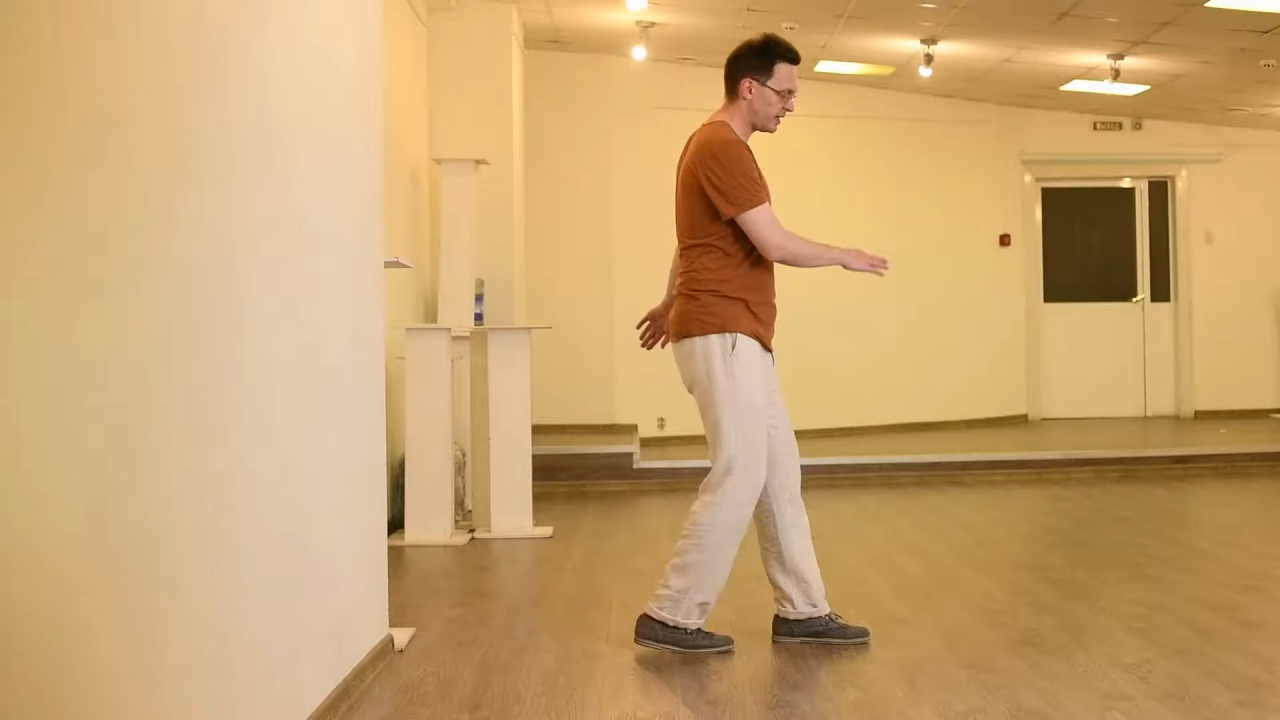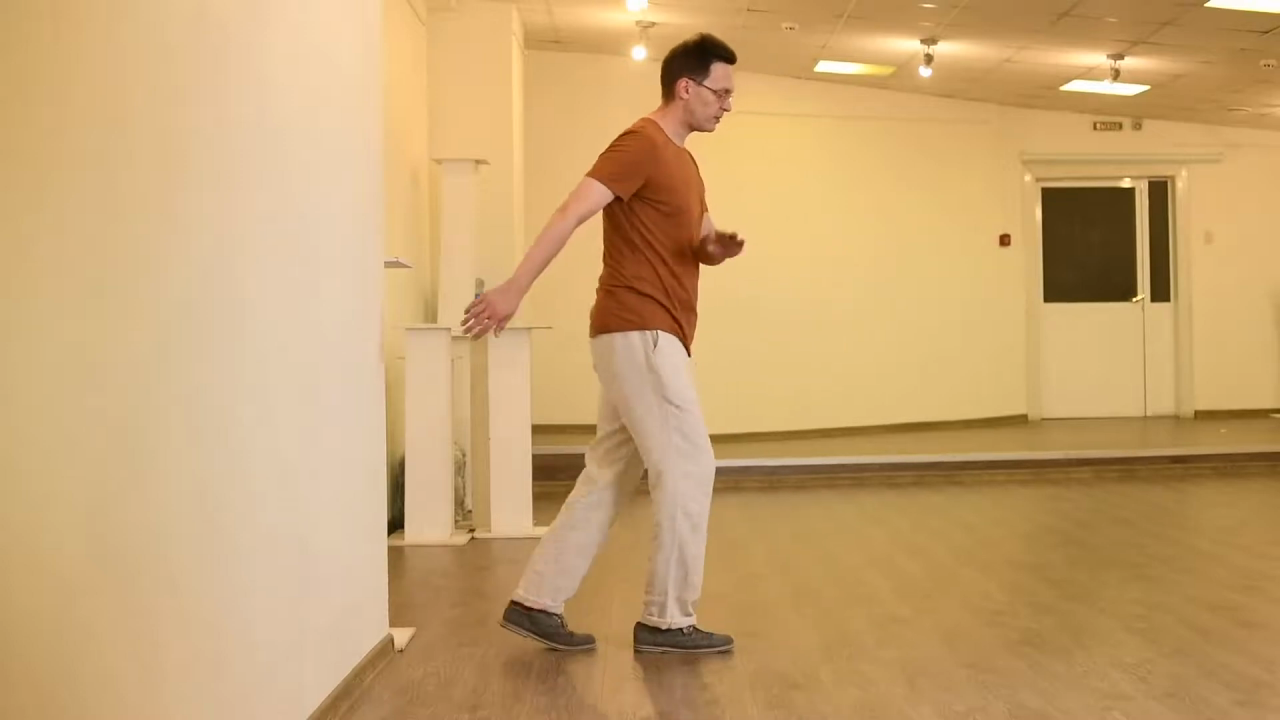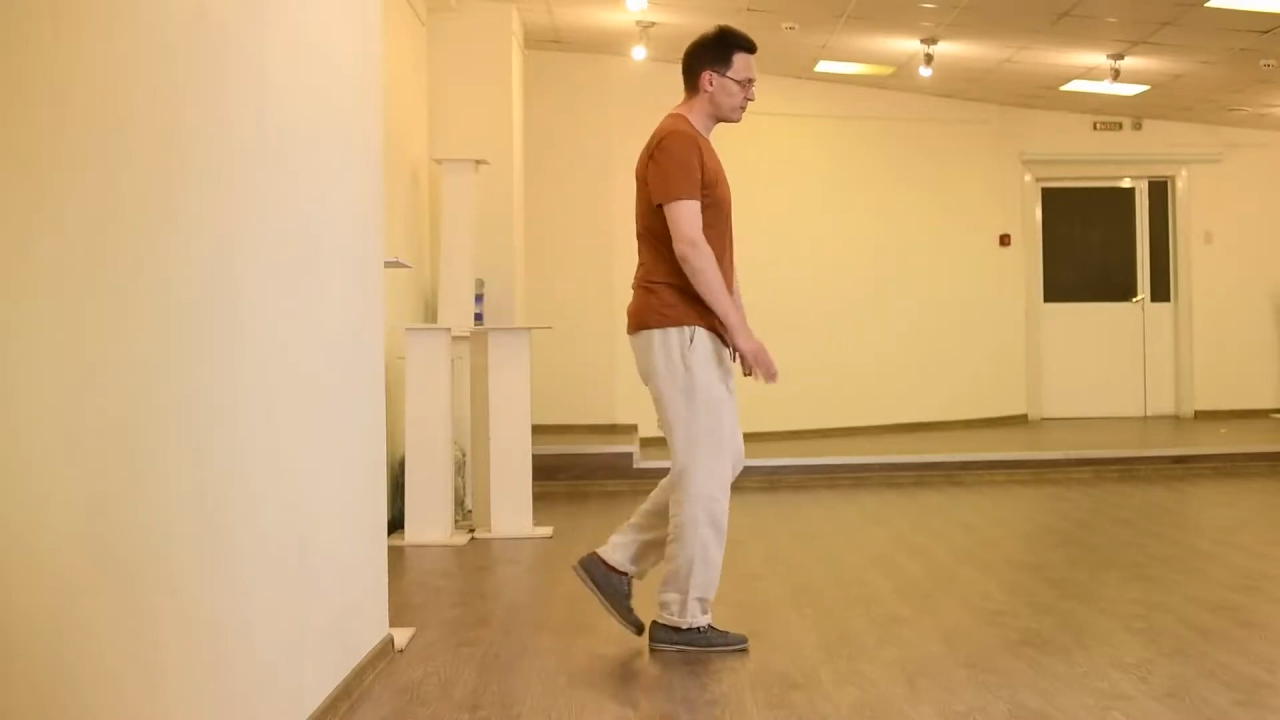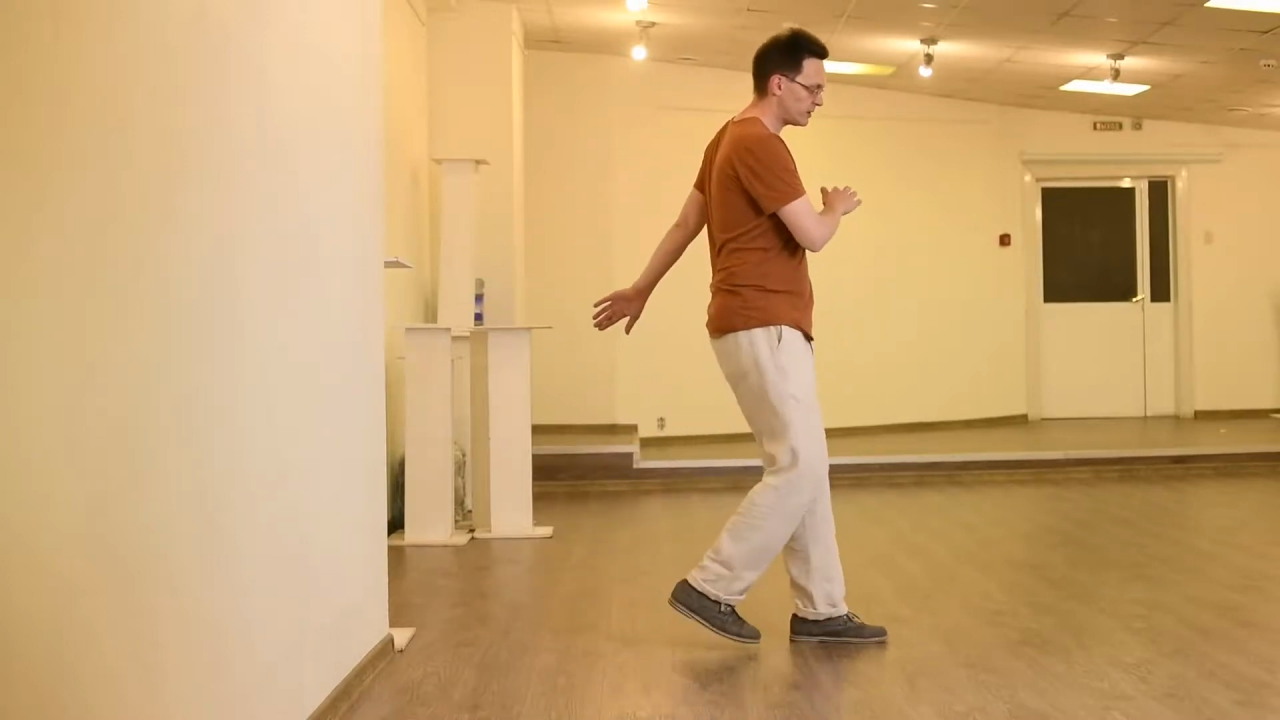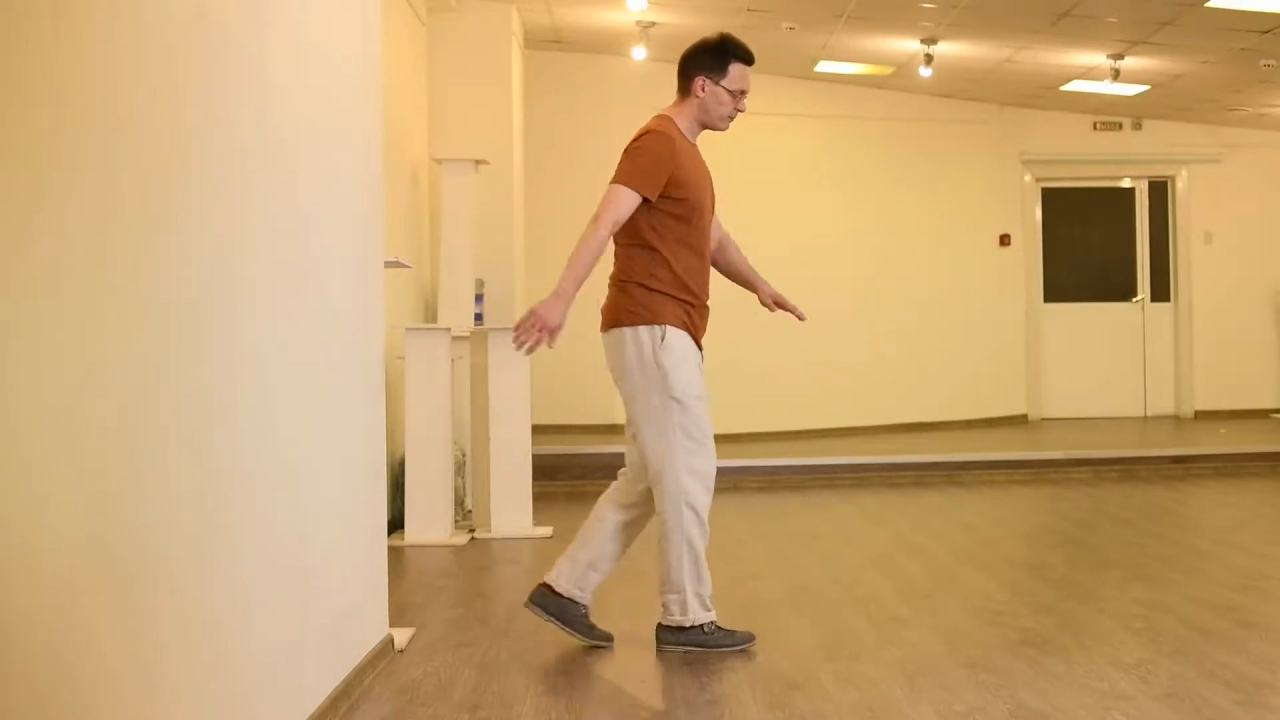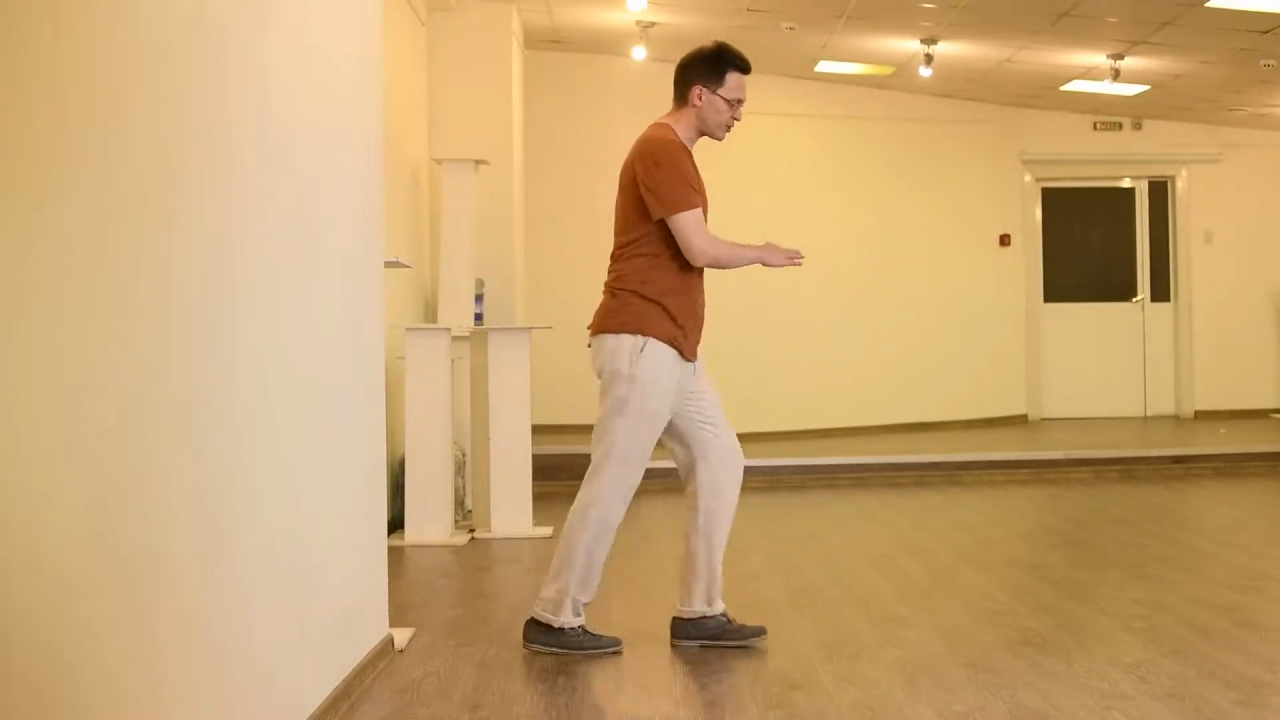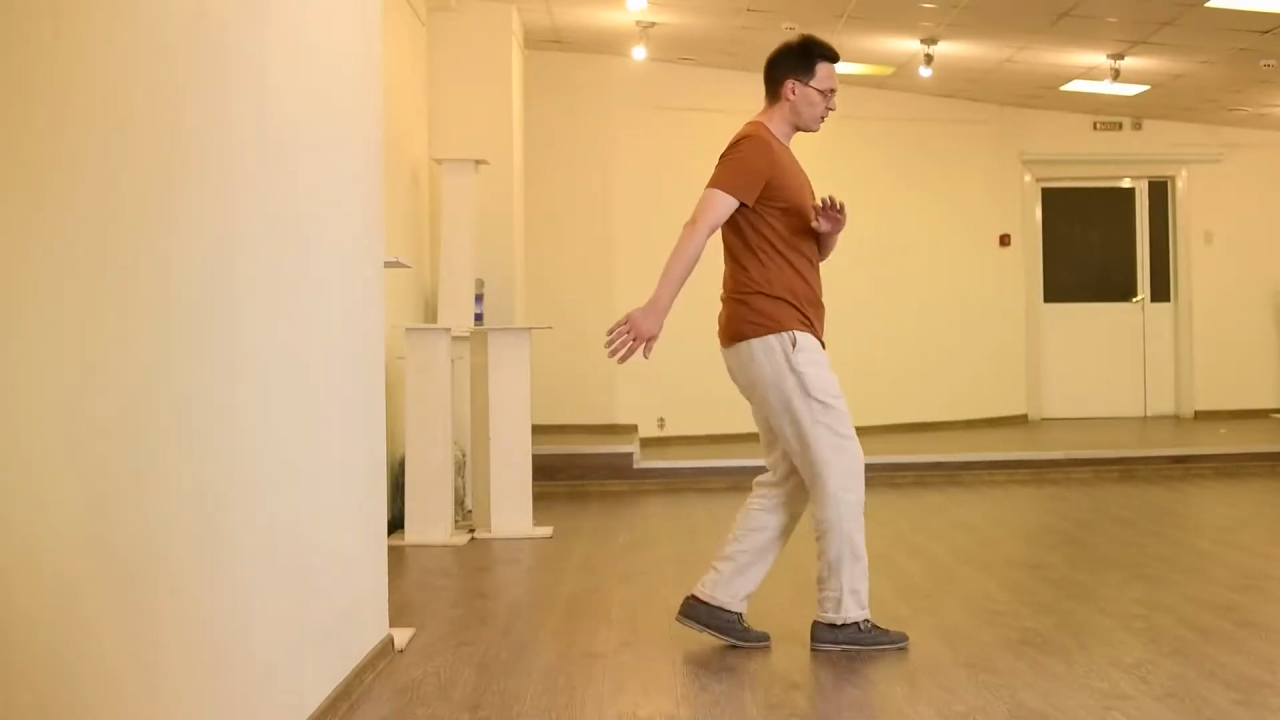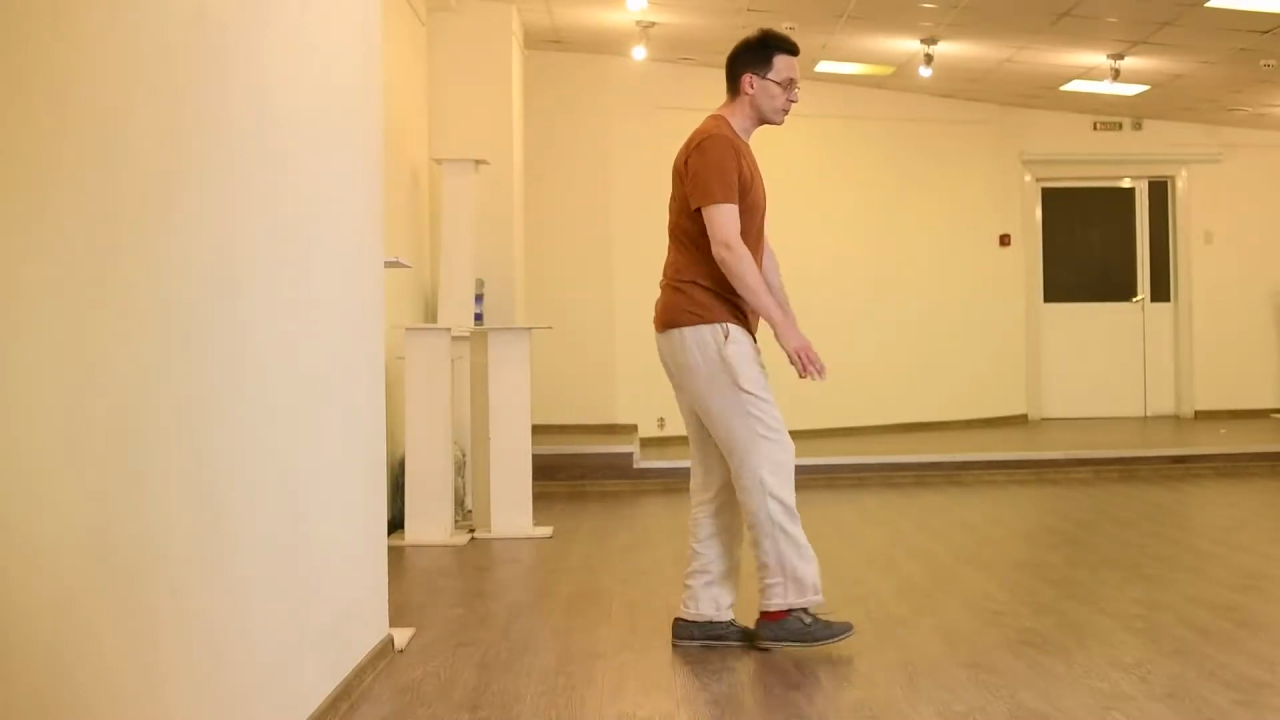
dt=0.7s
person 1, frame 1
left shoulder: (716, 146)
right shoulder: (723, 148)
left elbow: (714, 244)
right elbow: (772, 243)
left wrist: (671, 303)
right wrist: (846, 256)
left hip: (731, 338)
right hip: (722, 337)
left knee: (778, 474)
right knee: (739, 476)
left ankle: (803, 611)
right ankle: (671, 616)
person 1, frame 2
left shoulder: (682, 160)
right shoulder: (641, 144)
left elbow: (699, 244)
right elbow: (570, 214)
left wrist: (719, 244)
right wrist: (513, 288)
left hip: (649, 338)
right hip: (642, 337)
left knee: (610, 474)
right knee: (689, 469)
left ankle: (535, 603)
right ankle: (668, 620)
person 1, frame 3
left shoulder: (695, 146)
right shoulder: (677, 143)
right elbow: (687, 245)
left wrist: (733, 330)
right wrist: (740, 327)
left hip: (695, 331)
right hip: (677, 331)
left knee: (718, 460)
right knee: (710, 475)
left ankle: (613, 563)
right ankle: (683, 619)
person 1, frame 4
left shoulder: (730, 139)
right shoulder: (759, 145)
left elbow: (685, 223)
right elbow: (813, 236)
left wrist: (641, 290)
right wrist: (838, 207)
left hip: (764, 330)
right hip: (763, 329)
left knee: (806, 467)
right knee: (799, 466)
left ankle: (820, 610)
right ankle: (710, 586)
person 1, frame 5
left shoulder: (684, 152)
right shoulder: (657, 142)
left elbow: (714, 243)
right elbow: (608, 222)
left wrist: (761, 288)
right wrist: (561, 297)
left hip: (660, 332)
right hip: (650, 331)
left knee: (652, 472)
right knee: (686, 470)
left ankle: (565, 588)
right ankle: (685, 618)
person 1, frame 6
left shoulder: (670, 152)
right shoulder: (663, 150)
right elbow: (698, 250)
right wrist: (761, 254)
left hip: (666, 346)
right hip: (641, 341)
left knee: (718, 460)
right knee: (614, 481)
left ankle: (701, 611)
right ankle: (553, 618)
person 1, frame 7
left shoulder: (780, 156)
right shoulder: (754, 148)
left elbow: (816, 249)
right elbow: (701, 225)
left wrist: (829, 226)
right wrist: (657, 308)
left hip: (777, 339)
right hip: (775, 338)
left knee: (790, 474)
right knee: (839, 464)
left ankle: (716, 599)
right ankle: (842, 618)
person 1, frame 8
left shoulder: (734, 149)
right shoulder: (714, 144)
left elbow: (758, 251)
right elbow: (726, 248)
left wrist: (788, 324)
right wrist: (783, 325)
left hip: (706, 331)
right hip: (708, 328)
left knee: (719, 472)
right knee: (767, 458)
left ankle: (703, 613)
right ankle: (785, 607)
